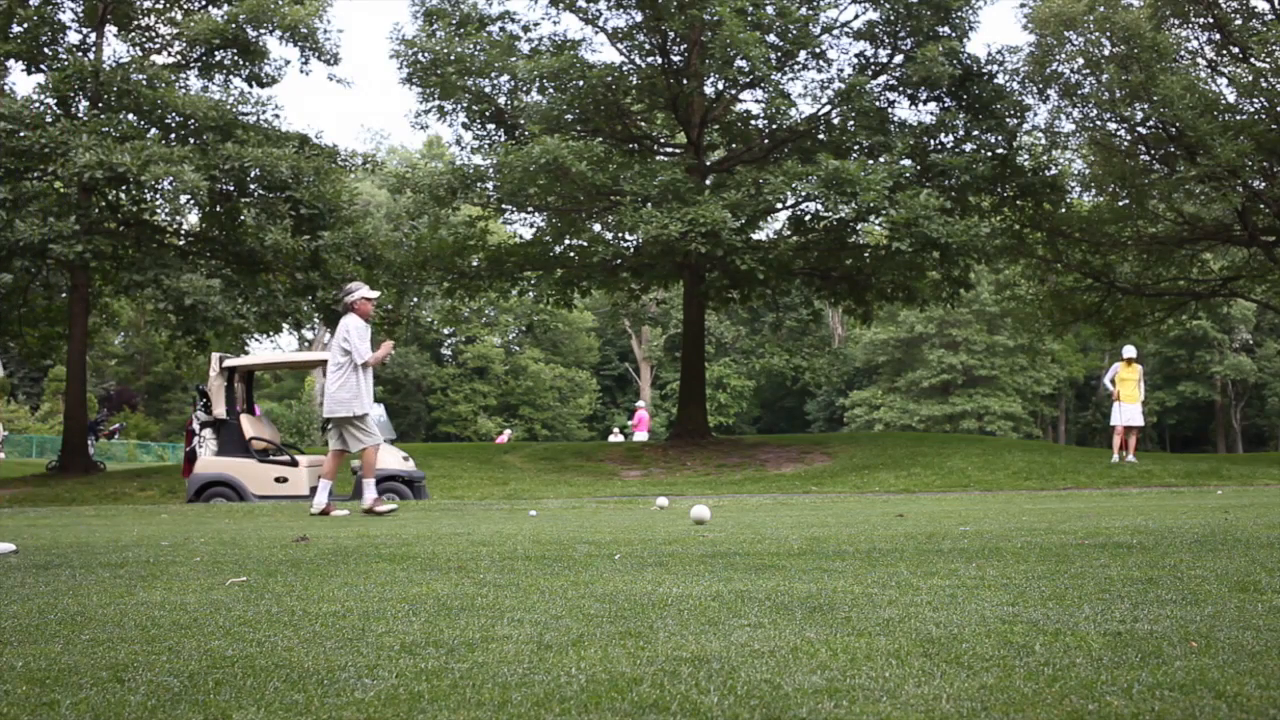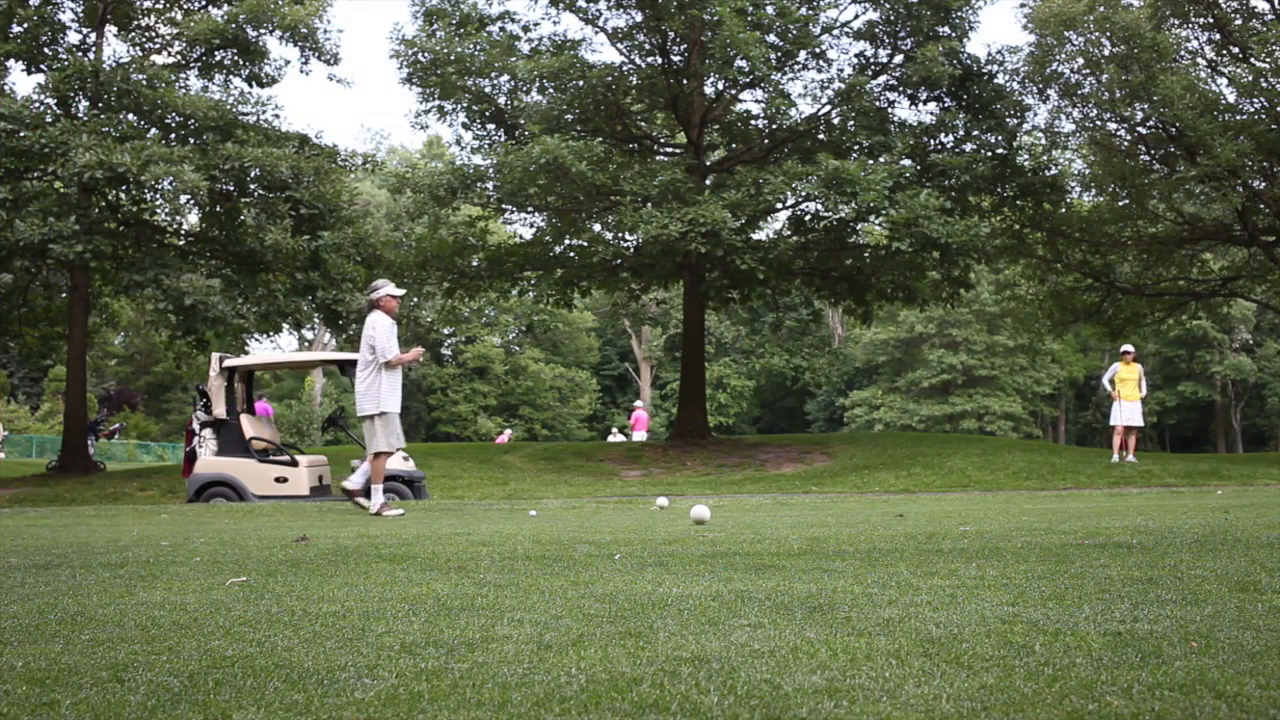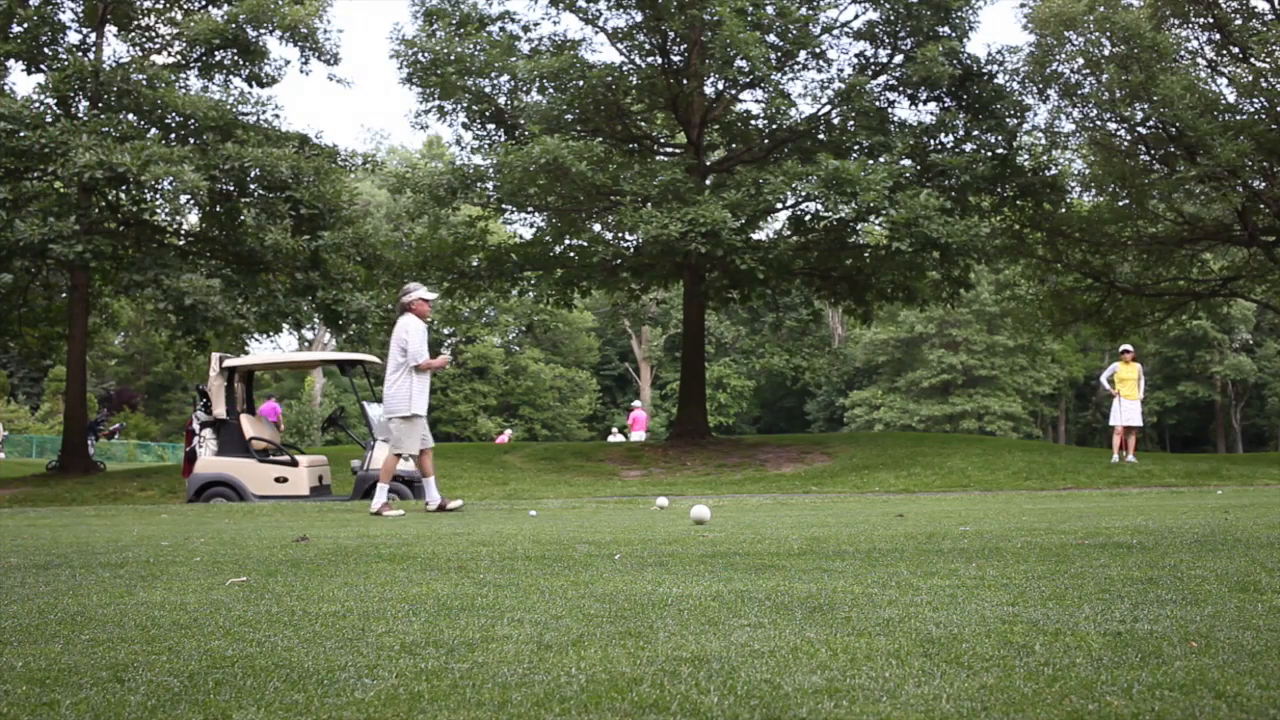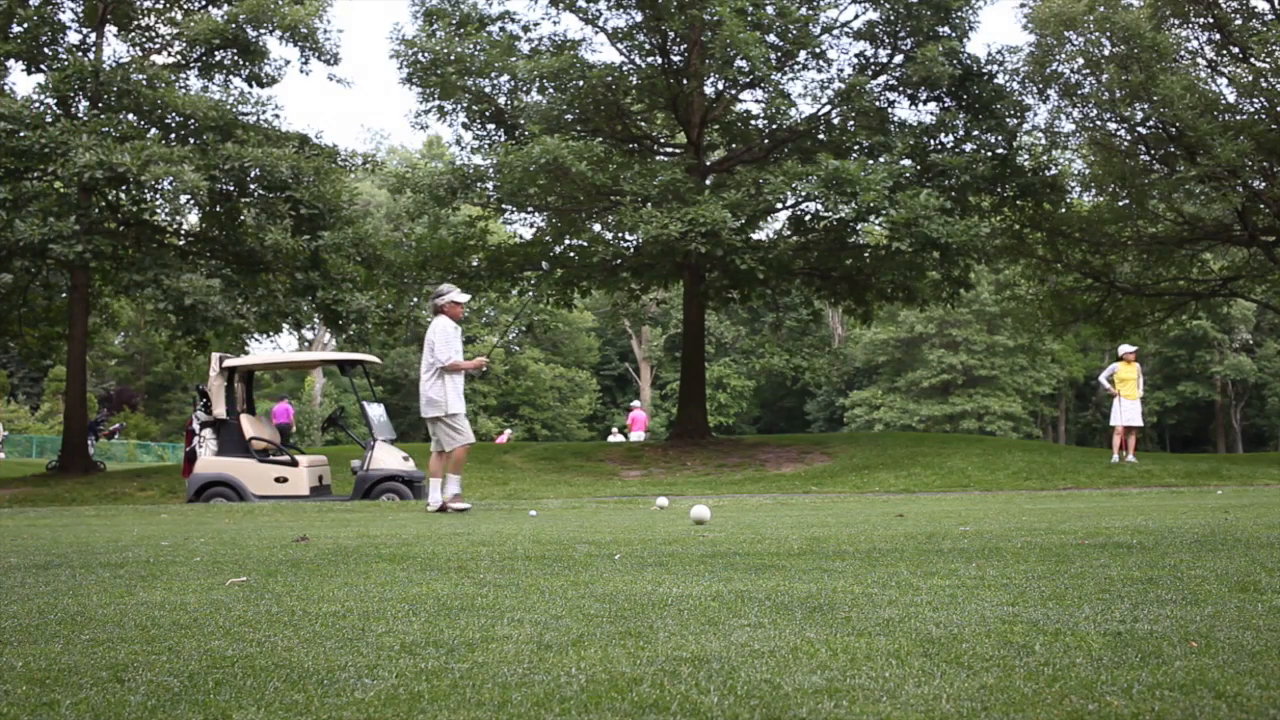
dt=0.4s
person 1, frame 1
left shoulder: (349, 324)
right shoulder: (354, 324)
right elbow: (366, 360)
left wrist: (379, 355)
right wrist: (383, 351)
left hip: (343, 398)
right hip: (350, 398)
left knee: (338, 450)
right knee: (370, 444)
left ankle: (320, 502)
right ankle: (370, 499)
person 1, frame 2
left shoulder: (377, 321)
right shoulder: (381, 322)
right elbow: (390, 359)
left wrist: (405, 358)
right wrist: (410, 356)
left hip: (382, 397)
right hip: (378, 397)
left knee: (391, 445)
right knee: (381, 449)
left ankle: (355, 484)
right ankle: (377, 502)
person 1, frame 3
left shoulder: (407, 324)
right shoulder: (413, 325)
right elbow: (421, 363)
left wrist: (435, 363)
right wrist: (440, 362)
left hip: (410, 399)
right hip: (408, 400)
left knee: (425, 448)
right knee: (399, 449)
left ankle: (434, 499)
right ankle: (379, 501)
person 1, frame 4
left shoulder: (450, 326)
right shoulder: (442, 327)
right elbow: (447, 363)
left wrist: (471, 365)
right wrist: (471, 364)
left hip: (444, 397)
right hip: (443, 397)
left knee: (441, 448)
right knee: (463, 441)
left ankle: (435, 499)
right ankle: (451, 492)
